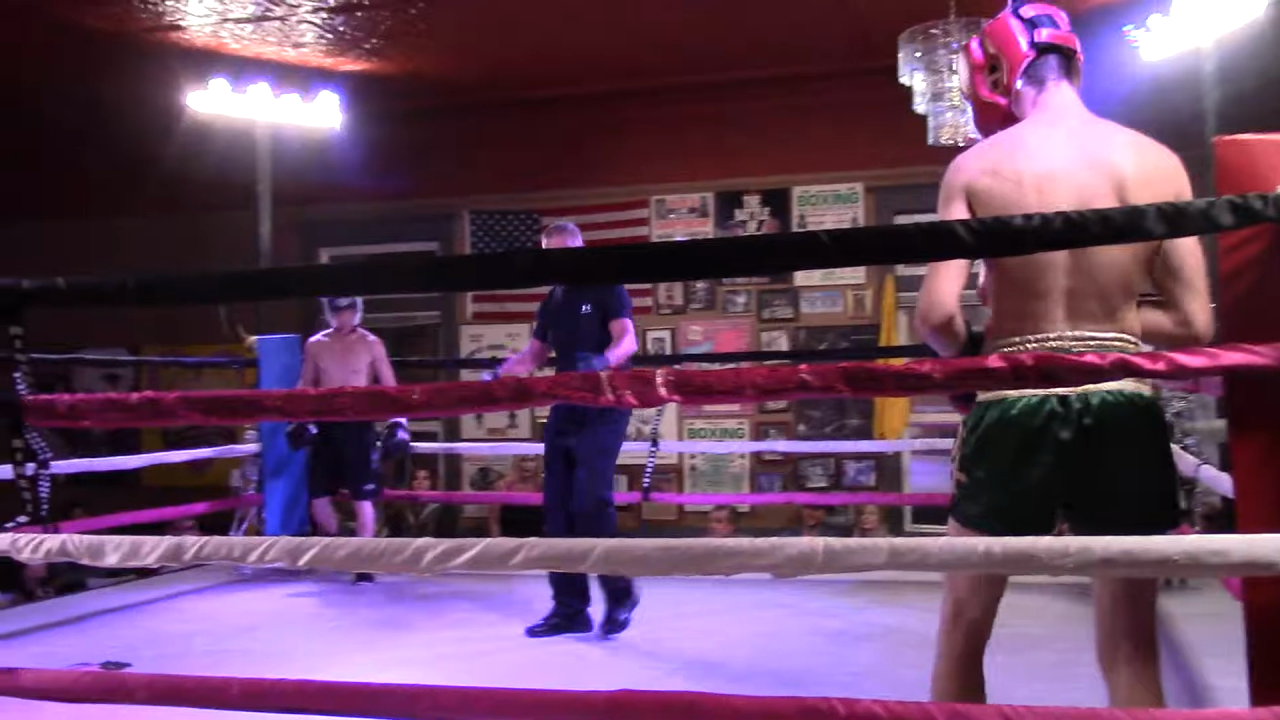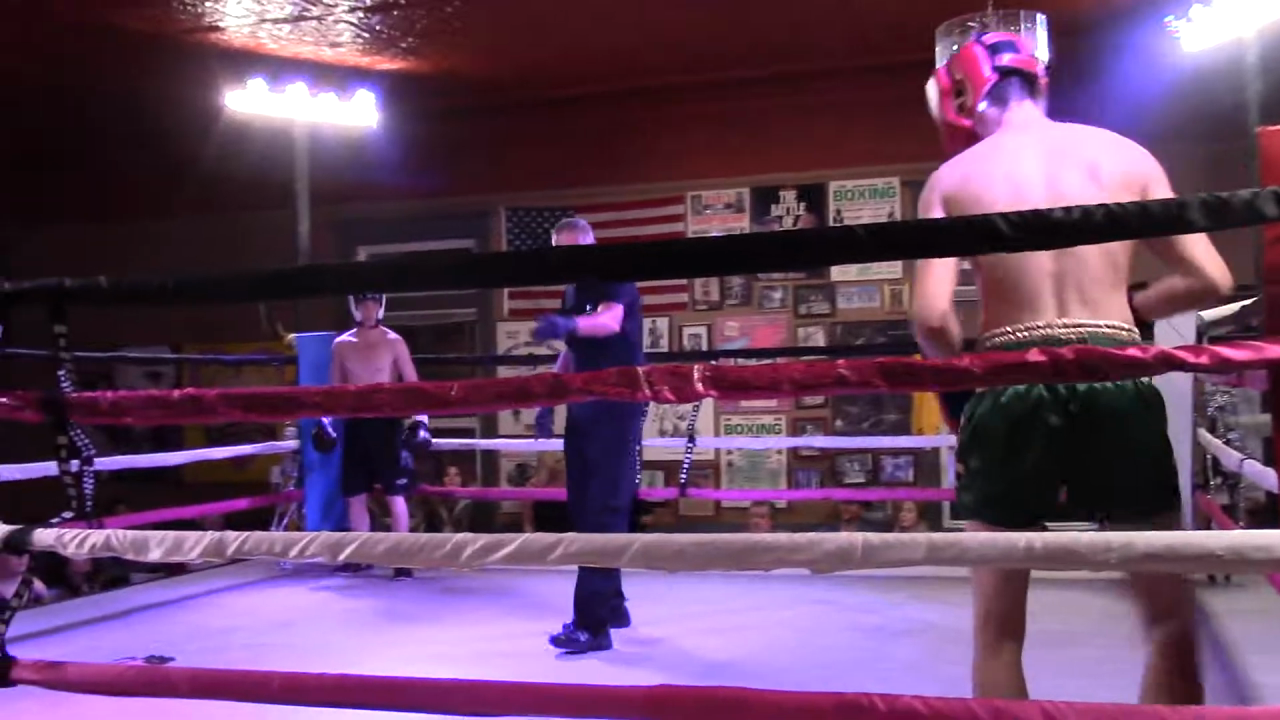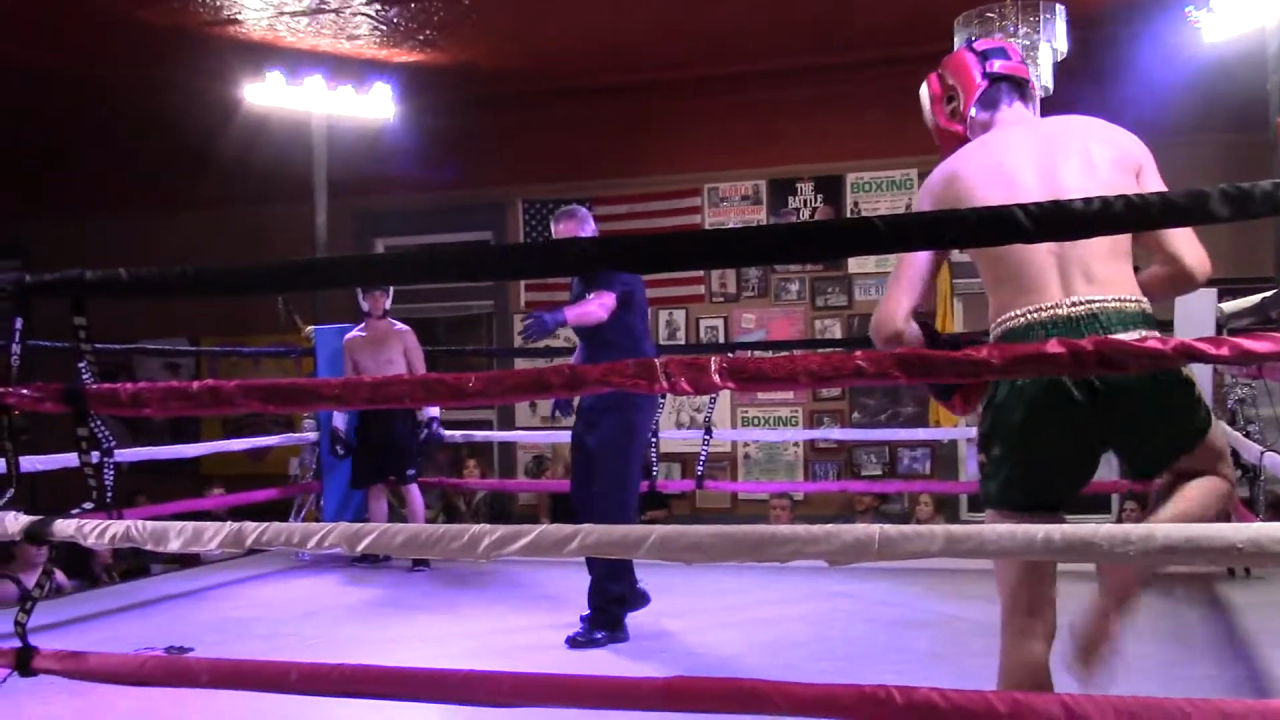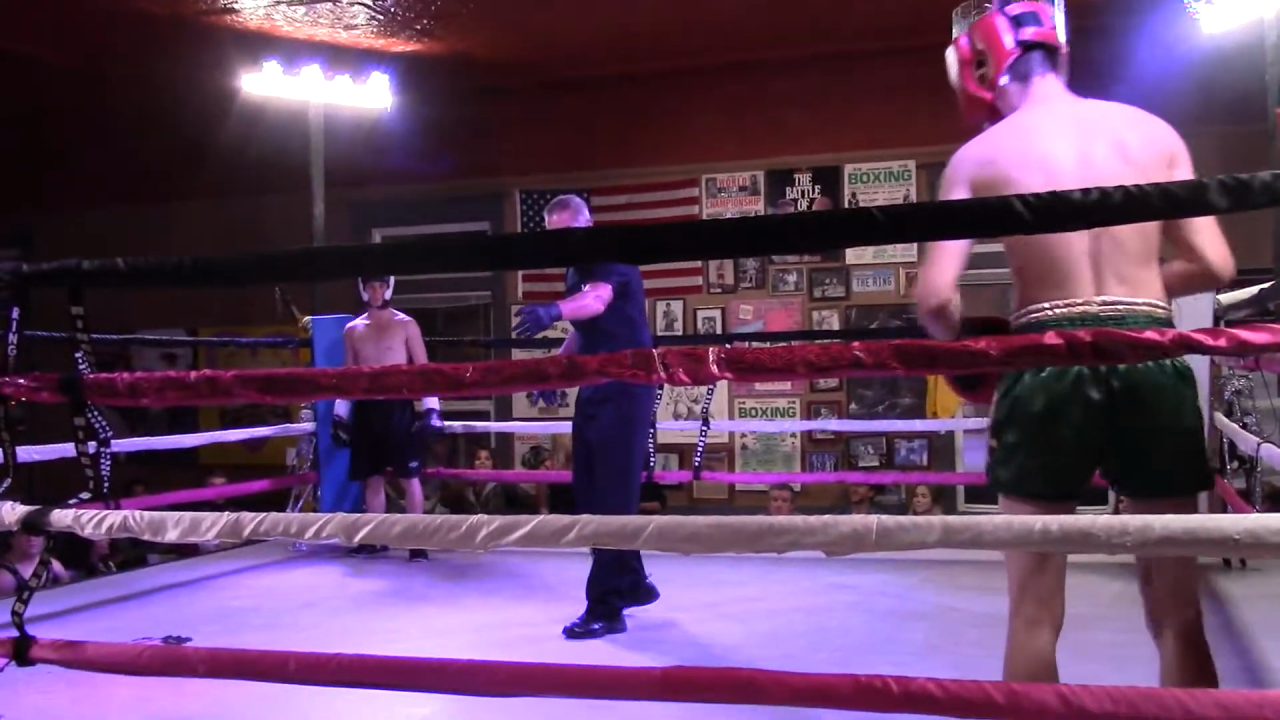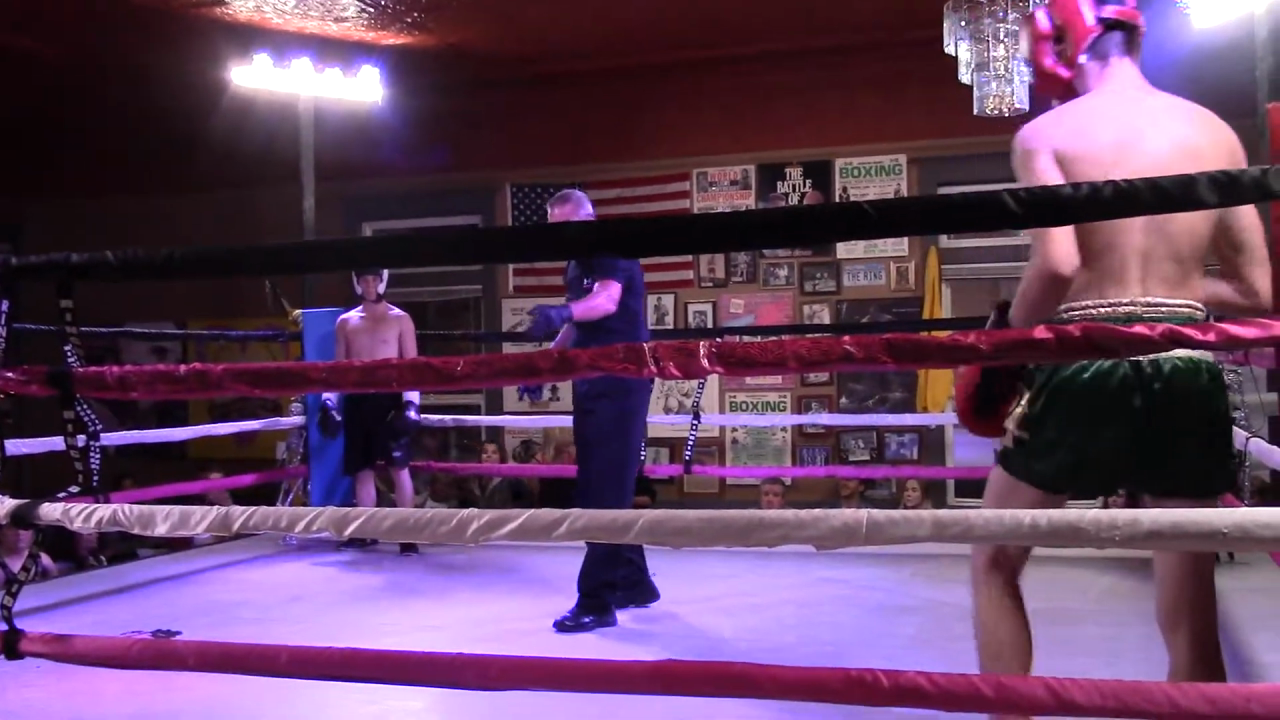
dt=0.3s
person 1, frame 1
left shoulder: (975, 168)
right shoulder: (1158, 165)
left elbow: (938, 315)
right elbow: (1194, 324)
left wrist: (968, 353)
left hip: (1015, 410)
right hip: (1121, 412)
left knee: (963, 631)
right knee: (1130, 651)
person 1, frame 2
left shoulder: (951, 180)
right shoulder: (1126, 155)
left elbow: (931, 317)
right elbow: (1213, 279)
left hip: (1012, 395)
right hip: (1117, 389)
left knee: (998, 632)
right knee: (1172, 621)
person 1, frame 3
left shoulder: (947, 177)
right shoulder: (1115, 140)
left elbow: (891, 326)
right elbow: (1190, 267)
left hip: (1029, 373)
left knee: (1026, 625)
right knee: (1213, 472)
right ankle: (1117, 588)
person 1, frame 4
left shoulder: (979, 156)
right shoulder: (1152, 132)
left elbow: (935, 299)
right elbow: (1214, 266)
left wrist: (964, 342)
left hip: (1046, 374)
right hip: (1152, 368)
left knee: (1034, 616)
right knee: (1177, 613)
person 1, frame 5
left shoulder: (1049, 133)
right shoulder: (1217, 135)
left elbow: (1057, 266)
right elbow: (1255, 293)
left wrist: (1011, 339)
left hip: (1083, 369)
right hip: (1187, 373)
left knee: (992, 563)
right knee: (1189, 617)
person 2, frame 1
left shoulder: (607, 290)
right shoulder: (552, 302)
left elbow: (627, 339)
right elbow: (532, 355)
left wrist: (603, 361)
right wrist: (497, 376)
left hip: (604, 411)
right hip: (564, 412)
left knee: (589, 501)
right knee: (557, 510)
left ankle: (619, 595)
right ankle: (570, 610)
person 2, frame 2
left shoulder: (615, 284)
right shoulder: (570, 295)
left elbow: (610, 321)
left wrist: (569, 323)
right wrist: (548, 402)
left hip: (617, 407)
right hip: (582, 409)
left knee: (605, 508)
right knee: (582, 508)
left ankle: (594, 623)
right ankle: (610, 607)
person 2, frame 3
left shoulder: (616, 271)
right shoulder: (580, 281)
left elbow: (599, 309)
left wrist: (558, 317)
left hip: (626, 398)
right hip: (595, 398)
left knee: (612, 503)
right knee: (584, 497)
left ankle: (609, 618)
right ankle: (624, 590)
person 2, frame 4
left shoulder: (613, 262)
right shoulder: (575, 271)
left elbow: (596, 301)
left wrist: (552, 311)
left hip: (625, 389)
right hip: (594, 389)
left knee: (613, 495)
right knee: (590, 490)
left ankle: (606, 608)
right ankle: (632, 583)
person 2, frame 5
left shoulder: (615, 258)
right shoulder: (574, 266)
left elbow: (606, 301)
left wrist: (562, 311)
left hip: (621, 384)
right hip: (591, 384)
left knee: (608, 490)
right knee: (596, 487)
left ankle: (597, 602)
right ankle: (634, 582)
person 3, frame 1
left shoulder: (371, 344)
right shoulder: (315, 344)
left elbow: (390, 387)
right elbow: (305, 385)
left wrist: (398, 423)
right wrist: (299, 417)
left hip: (358, 426)
right hip: (325, 427)
left knee: (362, 498)
right knee: (318, 497)
person 3, frame 2
left shoulder: (394, 343)
right shoulder: (341, 345)
left elbow: (413, 385)
right elbow: (335, 388)
left wrist: (420, 423)
right wrist: (324, 421)
left hip: (386, 425)
right hip: (355, 426)
left knee: (395, 495)
right knee: (355, 495)
person 3, frame 3
left shoulder: (403, 334)
right shoulder: (351, 341)
left elbow: (421, 377)
left wrist: (433, 418)
right wrist: (338, 426)
left hip: (399, 415)
right hip: (368, 418)
left knee: (408, 484)
right knee: (374, 486)
person 3, frame 4
left shoulder: (406, 324)
right shoulder: (352, 330)
left elbow: (423, 368)
left wrist: (431, 409)
right wrist: (340, 414)
left hip: (398, 407)
right hip: (365, 409)
left knee: (408, 476)
right knee: (372, 477)
person 3, frame 5
left shoulder: (400, 319)
right shoulder: (345, 322)
right elbow: (339, 366)
left wrist: (410, 403)
right wrist: (329, 400)
left hip: (389, 399)
right hip: (357, 401)
left knee: (399, 467)
right knee: (362, 470)
